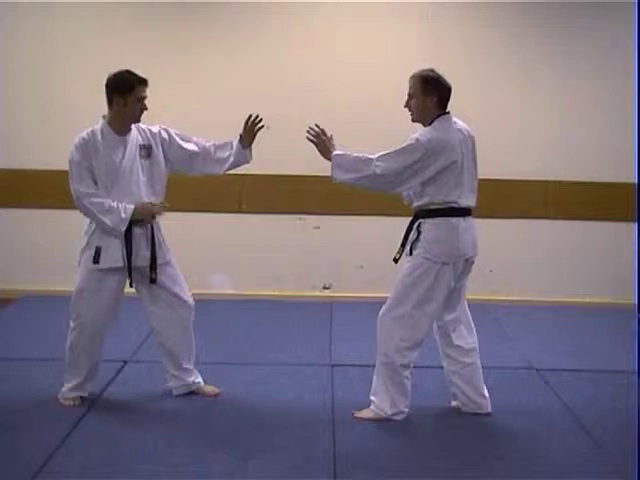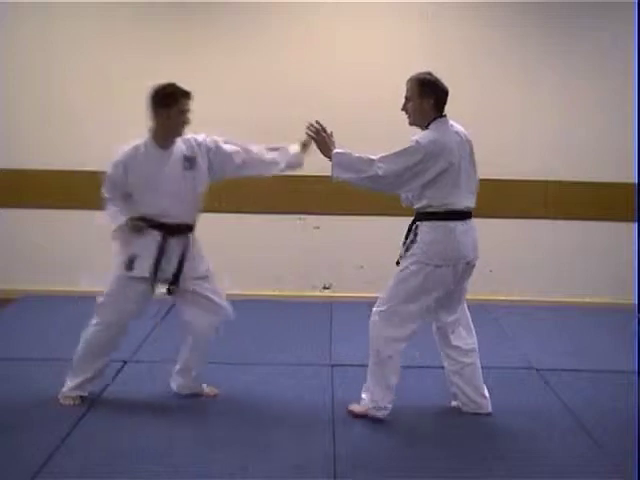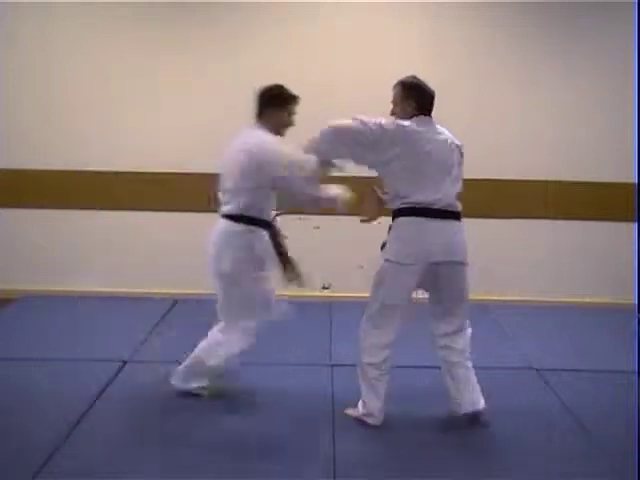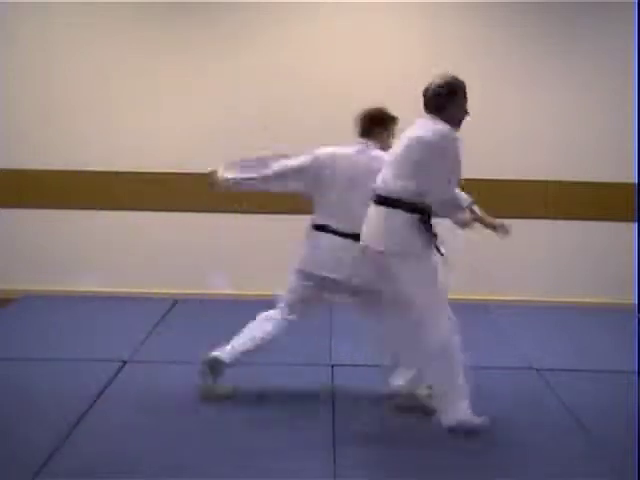
dt=0.3s
person 1, frame 1
left shoulder: (432, 141)
right shoulder: (461, 132)
left elbow: (383, 170)
left wrist: (332, 155)
right wrist: (416, 192)
left hip: (438, 236)
right hip: (460, 233)
left knee: (398, 320)
right knee: (453, 318)
left ankle: (389, 404)
right ankle: (473, 399)
person 1, frame 2
left shoulder: (430, 144)
right shoulder: (459, 136)
left elbow: (381, 172)
left wrist: (331, 151)
right wrist: (414, 194)
left hip: (437, 238)
right hip: (463, 236)
left knee: (389, 319)
right knee: (452, 318)
left ankle: (376, 402)
right ankle: (474, 398)
person 1, frame 3
left shoulder: (396, 134)
right shoulder: (451, 143)
left elbow: (341, 134)
left wrist: (316, 148)
right wrist: (390, 200)
left hip: (412, 239)
right hip: (449, 236)
left knee: (379, 325)
right knee: (453, 326)
left ankle: (371, 408)
right ankle: (468, 404)
person 1, frame 4
left shoulder: (425, 133)
right shoulder: (442, 136)
left elbow: (443, 191)
right elbow: (438, 194)
left wrist: (464, 210)
right wrist: (461, 213)
left hip: (397, 235)
right hip: (396, 232)
left knee: (425, 319)
right knee: (436, 323)
right ankle: (455, 411)
person 2, frame 1
left shoulder: (156, 137)
right shoulder: (87, 144)
left elbow: (201, 156)
right elbow: (84, 197)
left wrist: (241, 146)
right wrist: (129, 212)
left hip: (148, 239)
right hip: (107, 241)
left knee: (176, 308)
right knee: (89, 317)
left ankle: (186, 379)
right ankle: (74, 386)
person 2, frame 2
left shoulder: (200, 148)
right shoulder: (133, 156)
left elbow: (248, 158)
right elbow: (112, 195)
left wrist: (293, 155)
right wrist: (124, 221)
left hip: (183, 249)
right hip: (143, 248)
left knee: (212, 316)
right knee: (111, 319)
left ankle: (187, 380)
right ankle: (76, 385)
person 2, frame 3
left shoulder: (245, 143)
right shoulder: (266, 147)
right elbow: (300, 180)
right wrist: (335, 195)
left hip: (236, 235)
right hip: (241, 241)
left knee: (241, 315)
right knee: (244, 319)
left ankle: (194, 377)
right ankle: (190, 376)
person 2, frame 4
left shoulder: (326, 157)
left elbow: (275, 171)
left wrist: (228, 175)
right wrist: (476, 214)
left hip: (319, 249)
right hip: (352, 255)
left knee: (283, 312)
right knee: (390, 319)
left ankle: (221, 358)
right ankle: (411, 384)
